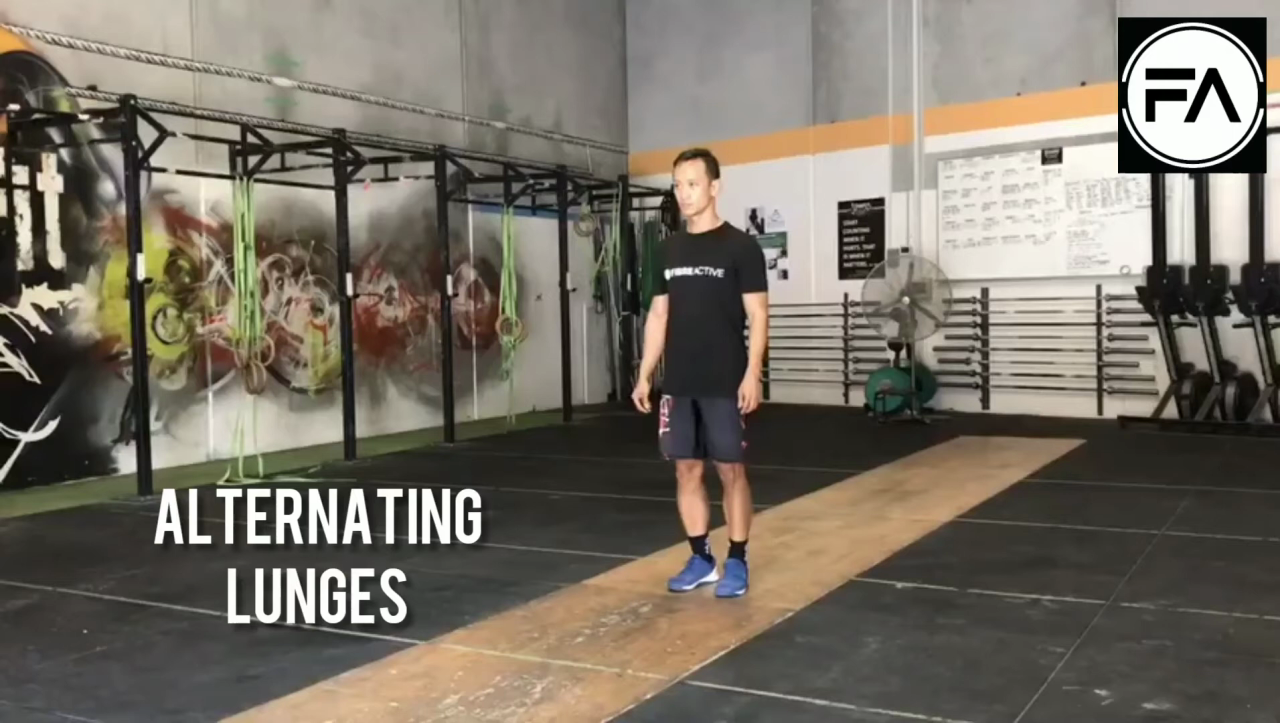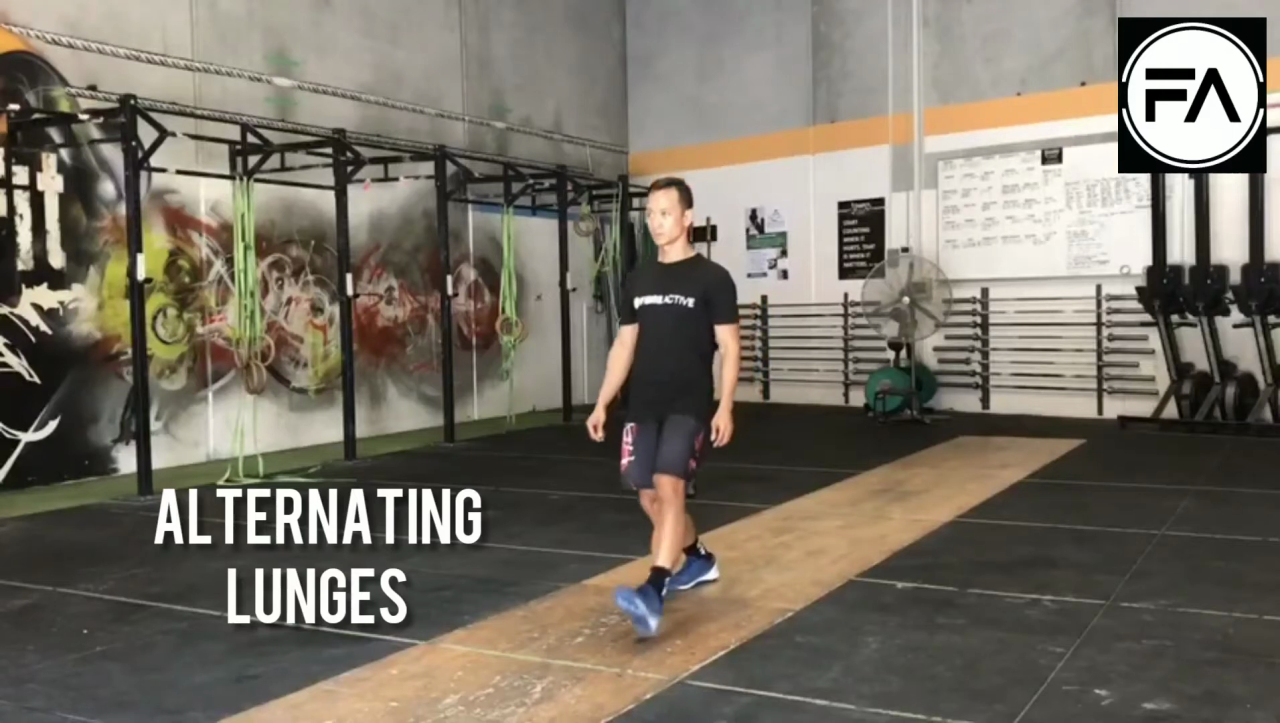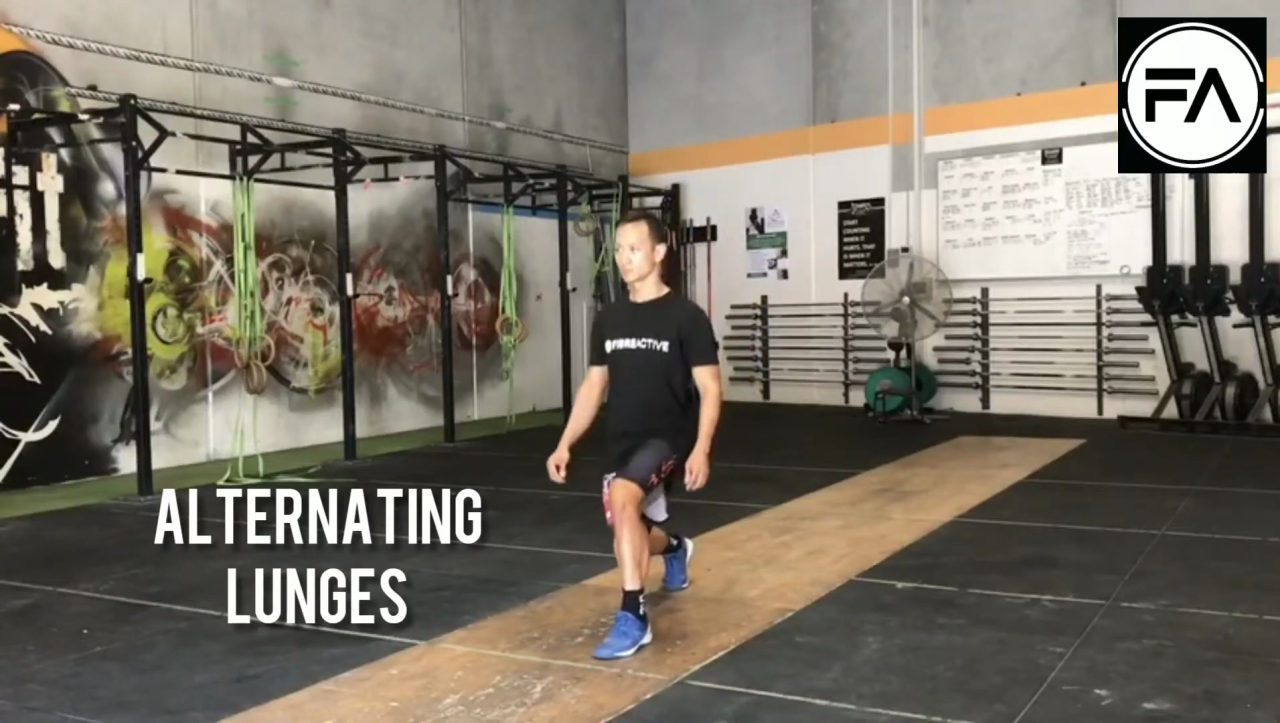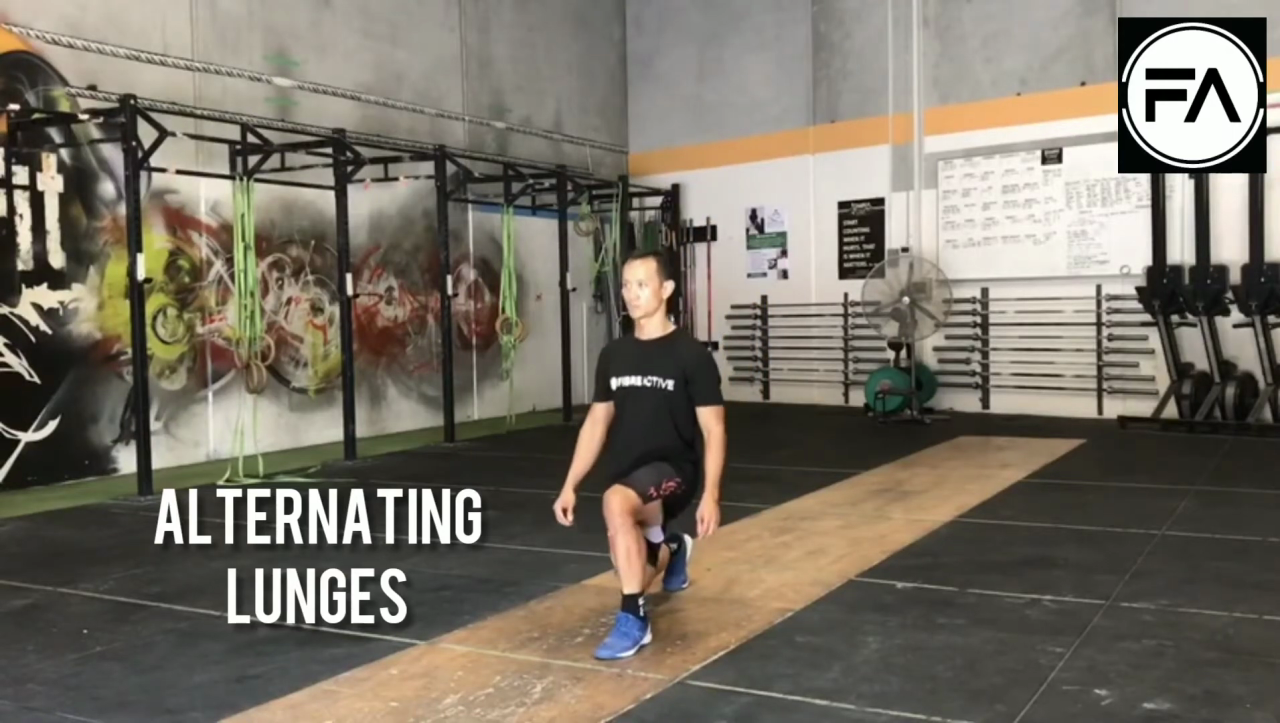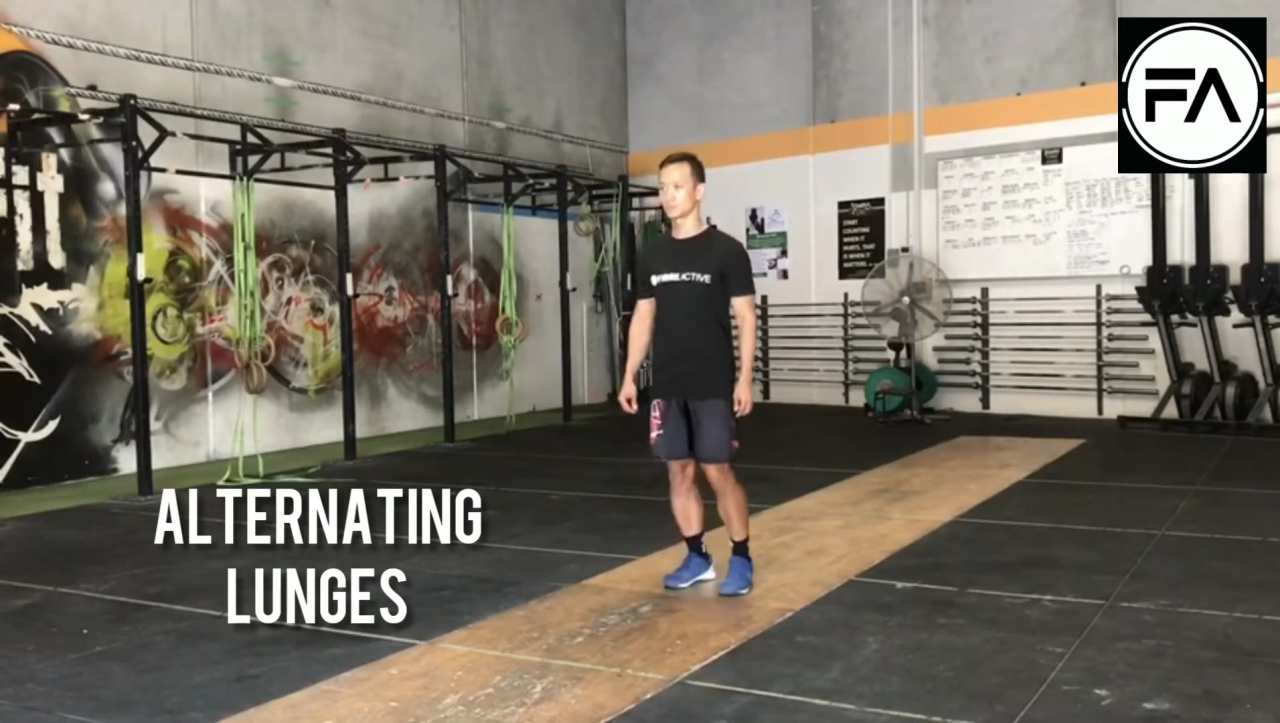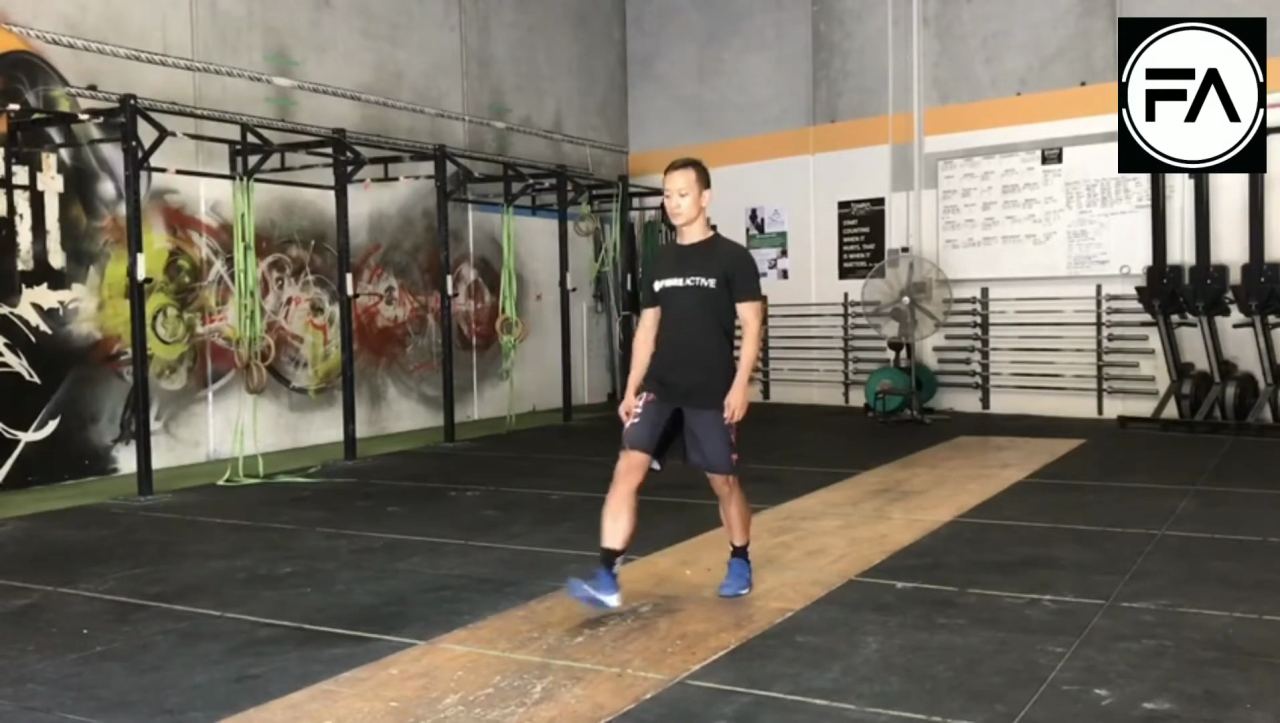
dt=0.7s
person 1, frame 1
left shoulder: (740, 246)
right shoulder: (670, 249)
left elbow: (758, 315)
right elbow: (658, 315)
left wrist: (752, 374)
right wrist: (644, 375)
left hip: (723, 381)
right hip: (678, 382)
left knee: (730, 470)
right knee: (686, 470)
left ankle: (736, 561)
right ankle: (700, 559)
person 1, frame 2
left shoulder: (711, 277)
right shoulder: (639, 279)
left elbow: (729, 346)
right elbow: (624, 345)
left wrist: (725, 407)
right wrist: (602, 403)
left hip: (688, 405)
right hip: (643, 406)
left knee: (667, 487)
right knee: (651, 498)
left ankle: (652, 593)
right ankle: (699, 560)
person 1, frame 3
left shoulder: (686, 317)
right shoulder: (608, 319)
left elbow: (710, 389)
right elbow: (593, 385)
left wrist: (701, 449)
right wrist: (565, 444)
left hip: (669, 439)
right hip: (623, 445)
left knee: (620, 497)
right knee: (632, 540)
left ankle: (633, 618)
right ankle: (674, 547)
person 1, frame 4
left shoulder: (691, 356)
right shoulder: (613, 355)
left elbow: (713, 430)
right elbow: (597, 422)
left wrist: (711, 496)
right wrist: (569, 485)
left hip: (673, 469)
right hip: (628, 473)
left knee: (615, 504)
right knee: (634, 572)
left ankle: (633, 620)
right ankle: (672, 546)
person 1, frame 5
left shoulder: (725, 250)
right shoulder: (652, 254)
left elbow: (746, 318)
right elbow: (643, 318)
left wrist: (745, 378)
right wrist: (629, 376)
left hip: (712, 382)
right hip: (666, 383)
left knee: (717, 472)
right knee: (679, 472)
left ankle: (741, 559)
right ankle: (697, 557)
person 1, frame 6
left shoulder: (732, 257)
right shoulder: (660, 262)
left elbow: (751, 325)
left wrist: (740, 384)
right wrist: (631, 389)
left hip: (711, 392)
right hip: (661, 386)
left knee: (724, 482)
right knee: (627, 471)
left ankle: (740, 562)
right ankle: (606, 577)
